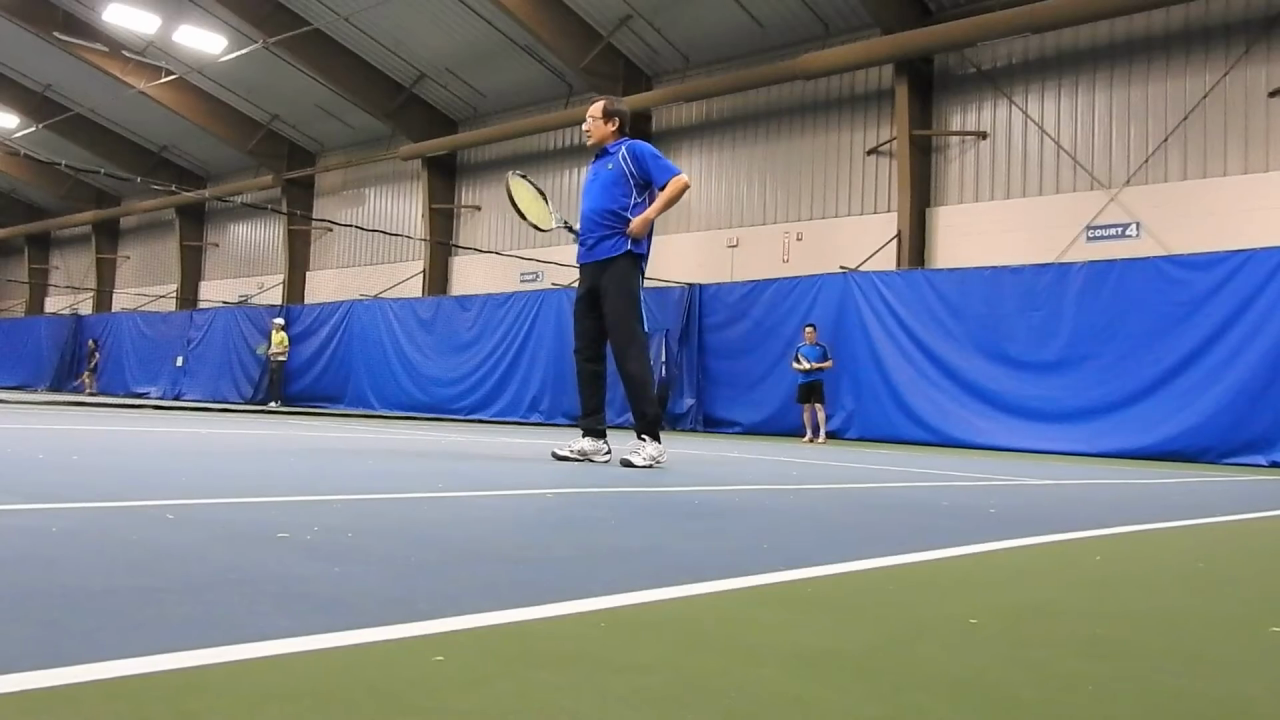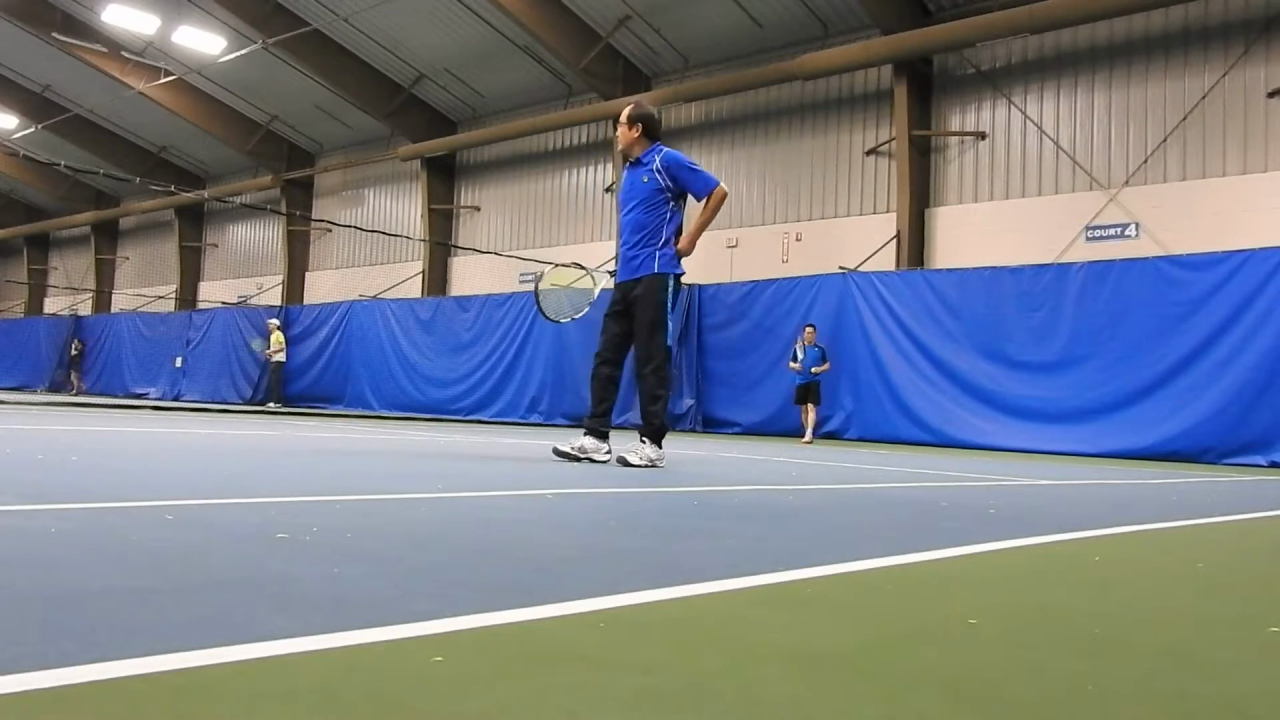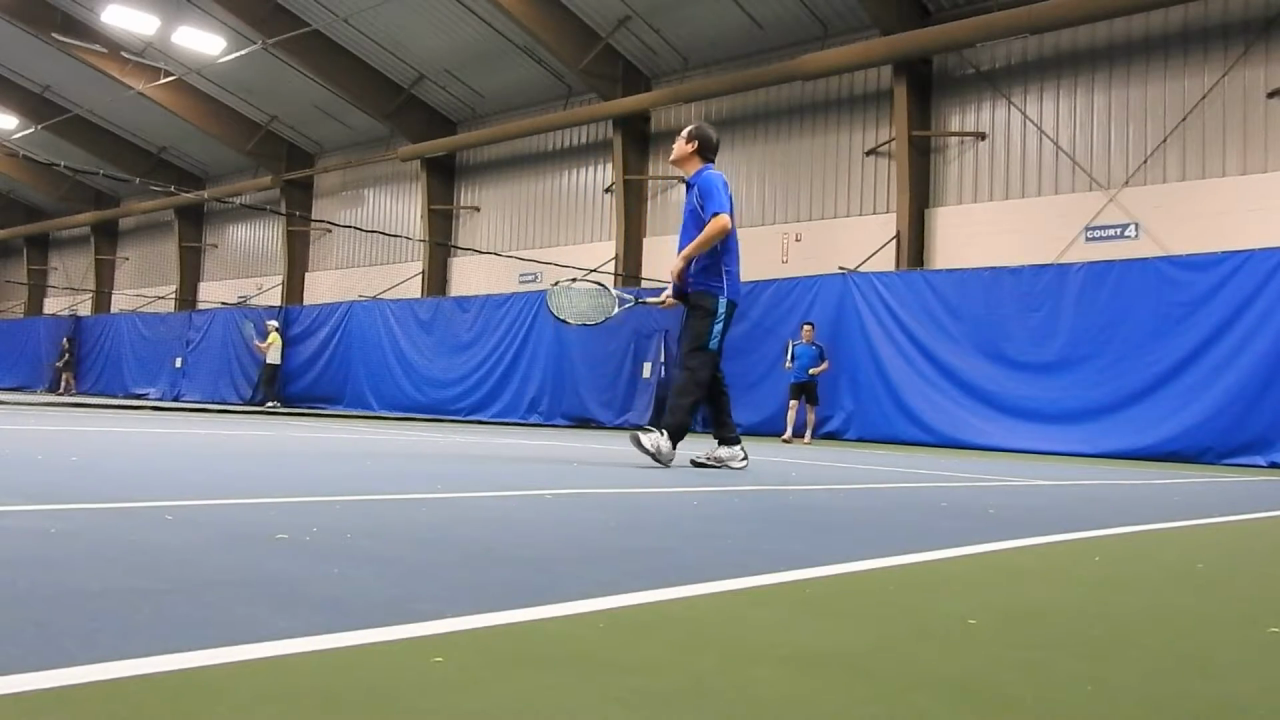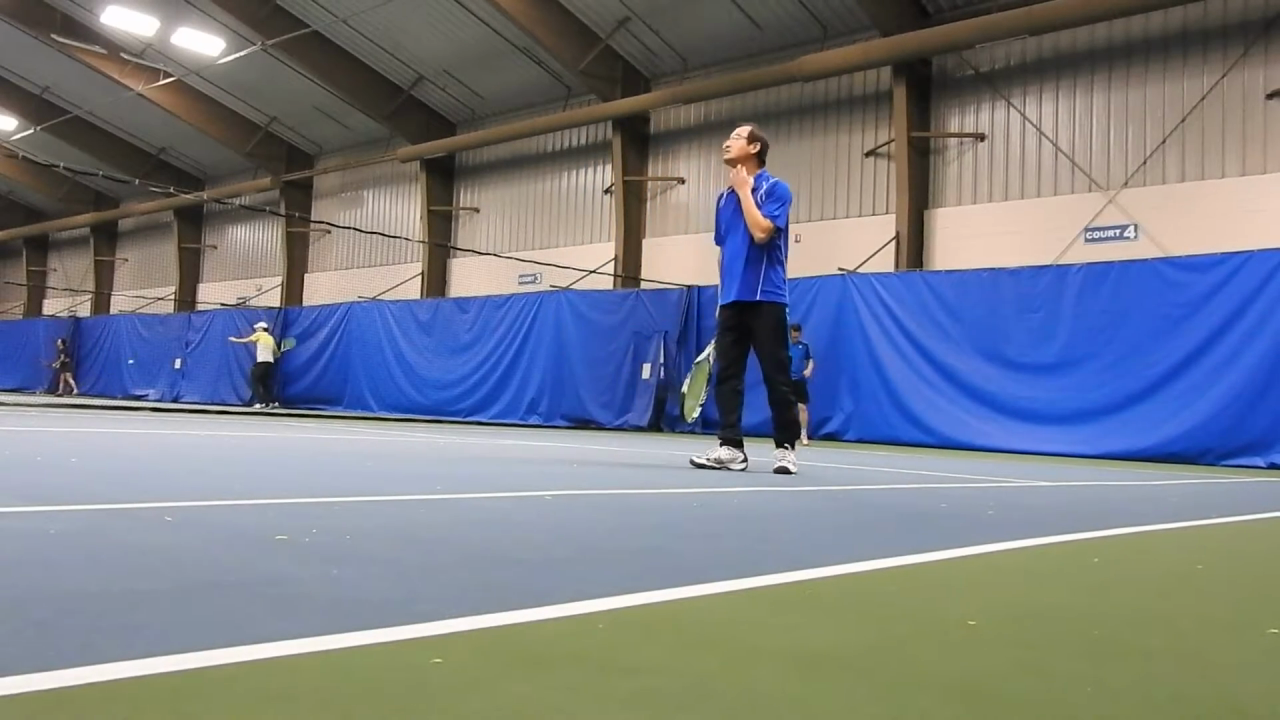
dt=0.7s
person 1, frame 1
left shoulder: (635, 151)
right shoulder: (594, 165)
left elbow: (680, 182)
left wrist: (648, 216)
right wrist: (578, 233)
left hip: (621, 263)
right hip: (590, 266)
left knee: (629, 351)
right knee: (587, 353)
left ankle: (649, 438)
right ankle: (593, 437)
person 1, frame 2
left shoulder: (669, 161)
right shoulder: (629, 170)
left elbow: (718, 192)
left wrist: (690, 237)
left hip: (655, 275)
right hip: (626, 278)
left knee: (650, 360)
right knee: (607, 357)
left ankle: (652, 443)
right ankle: (596, 437)
person 1, frame 3
left shoulder: (711, 180)
right shoulder: (694, 188)
left elbow: (723, 224)
left wrist: (684, 257)
right wrist: (674, 289)
left hip: (713, 292)
right hip: (697, 293)
left knee: (694, 365)
right knee: (704, 370)
left ankle: (667, 436)
right ankle: (729, 446)
person 1, frame 4
left shoulder: (776, 189)
right shoulder: (725, 197)
left elbow: (762, 232)
left wrist: (744, 190)
right wrist: (723, 296)
left hip: (766, 298)
right hip: (732, 300)
left knee: (776, 375)
right knee: (727, 374)
left ankle: (785, 446)
right ankle: (731, 447)
